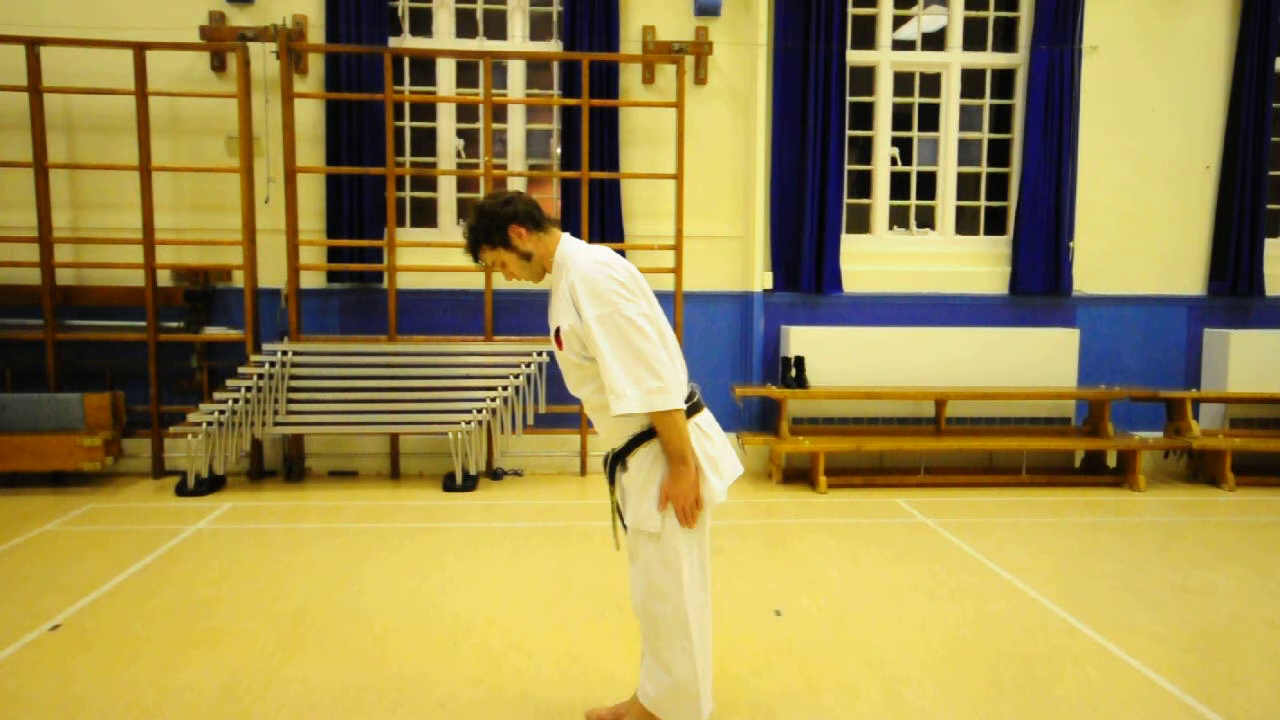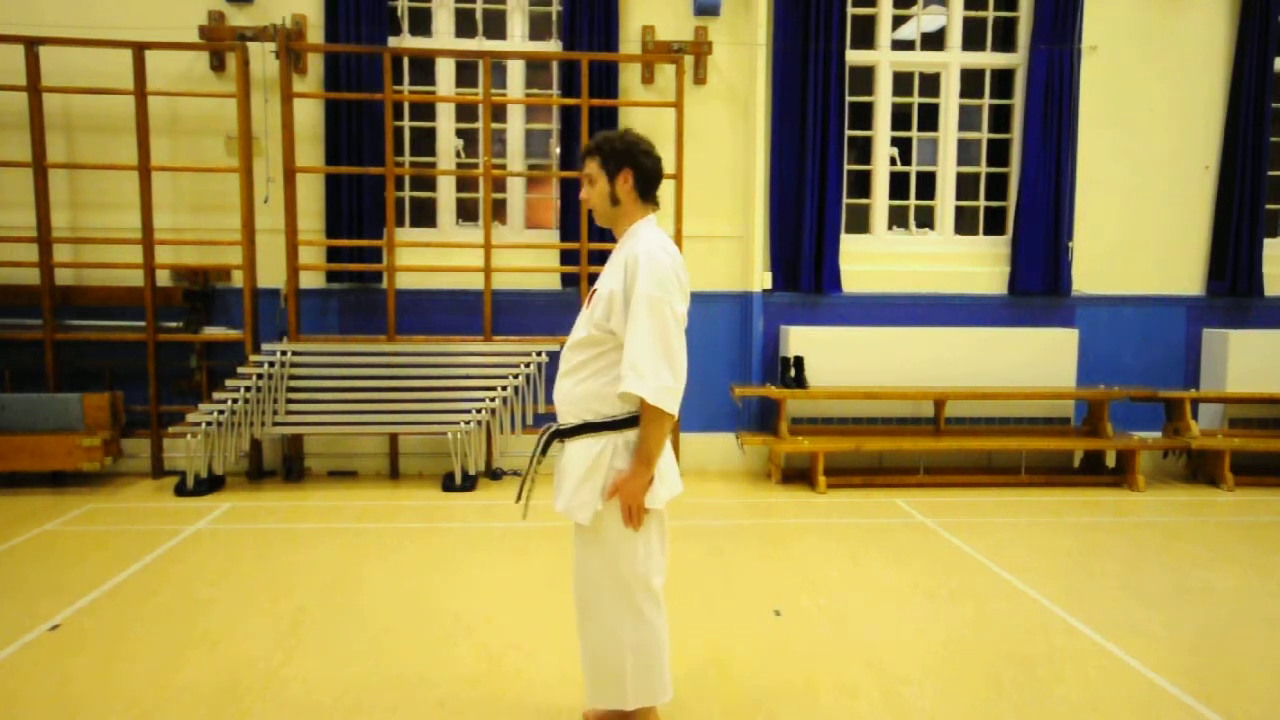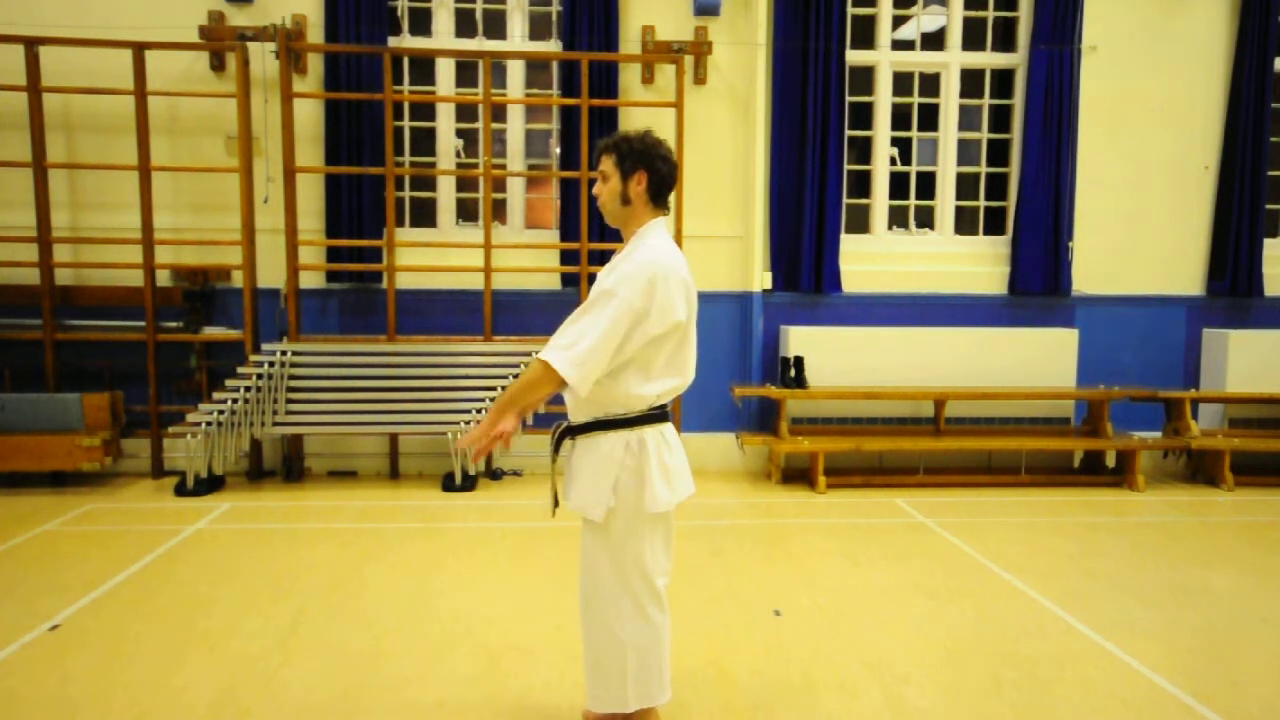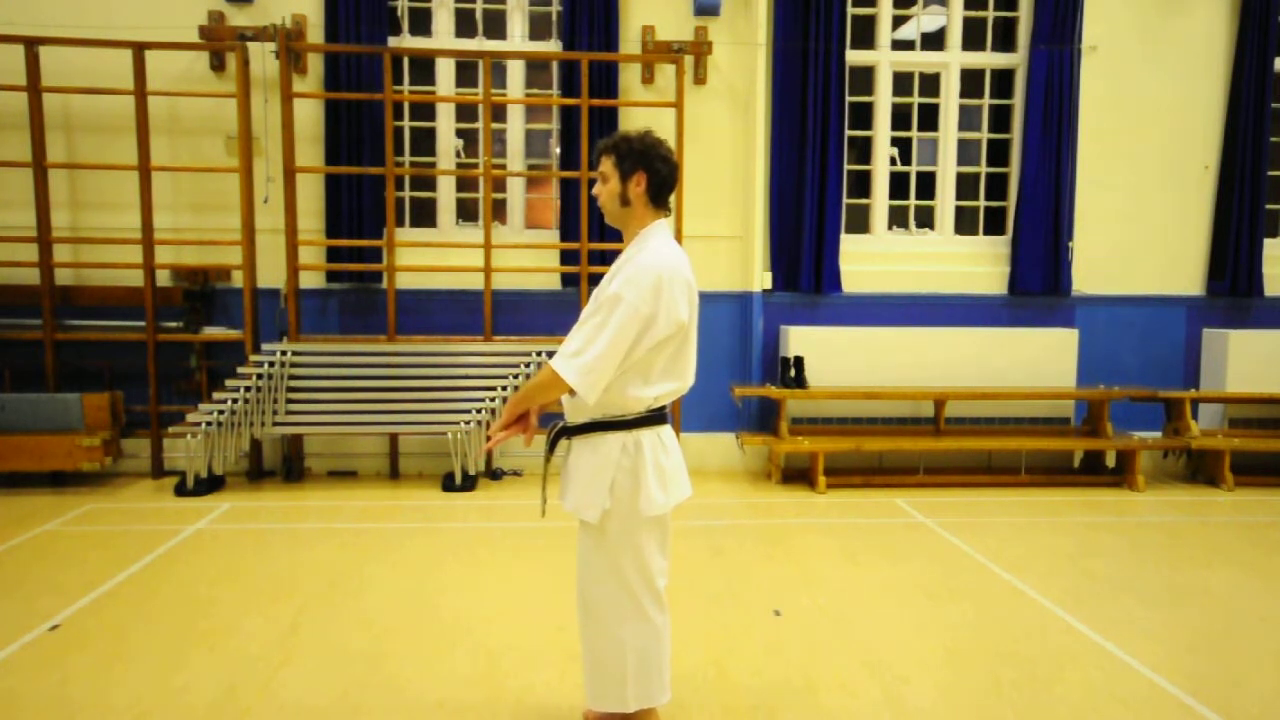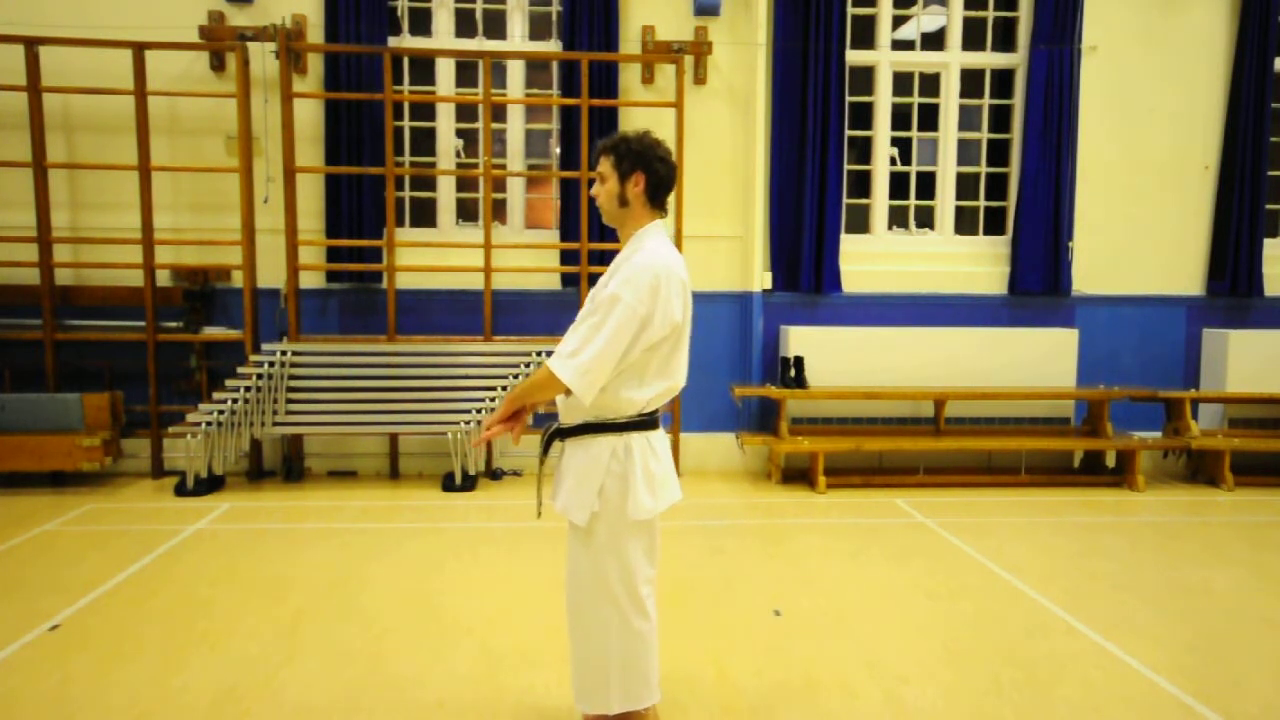
dt=1s
person 1, frame 1
left shoulder: (591, 273)
right shoulder: (570, 277)
left elbow: (653, 377)
left wrist: (681, 466)
left hip: (669, 453)
right hip: (645, 453)
left knee: (671, 593)
right knee: (653, 588)
person 1, frame 2
left shoulder: (649, 257)
right shoulder: (627, 253)
left elbow: (660, 379)
left wrist: (642, 470)
left hip: (617, 456)
right hip: (602, 452)
left knee: (622, 591)
right knee: (609, 588)
person 1, frame 3
left shoulder: (649, 264)
right shoulder: (640, 258)
left elbow: (572, 355)
right elbow: (582, 353)
left wrist: (499, 409)
right wrist: (518, 410)
left hip: (627, 456)
right hip: (617, 449)
left knee: (628, 592)
right knee: (614, 588)
person 1, frame 4
left shoulder: (651, 265)
right shoulder: (647, 259)
left elbow: (581, 361)
right elbow: (595, 358)
left wrist: (520, 403)
right wrist: (537, 404)
left hip: (624, 455)
right hip: (620, 448)
left knee: (626, 592)
right knee: (619, 588)
person 1, frame 5
left shoulder: (649, 266)
right shoulder: (635, 259)
left elbow: (577, 367)
right elbow: (580, 348)
left wrist: (516, 398)
right wrist: (522, 406)
left hip: (617, 458)
right hip: (605, 453)
left knee: (616, 592)
right knee: (602, 587)
